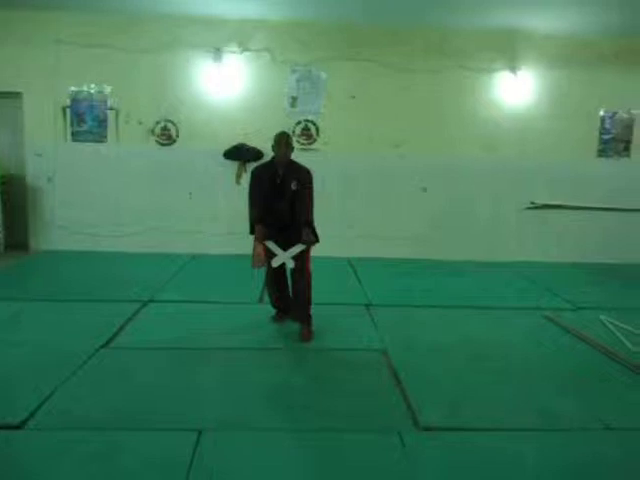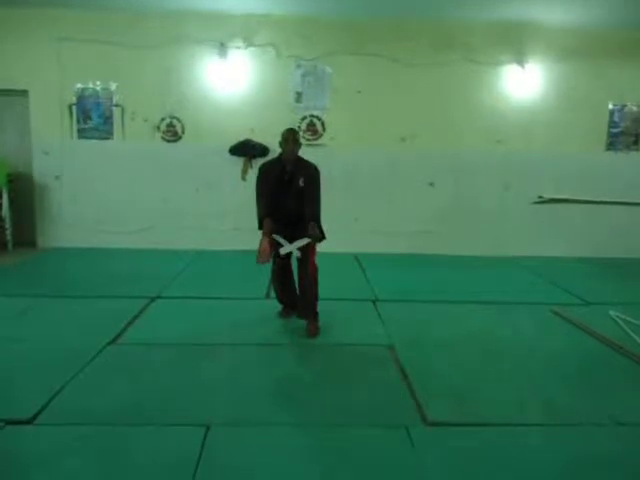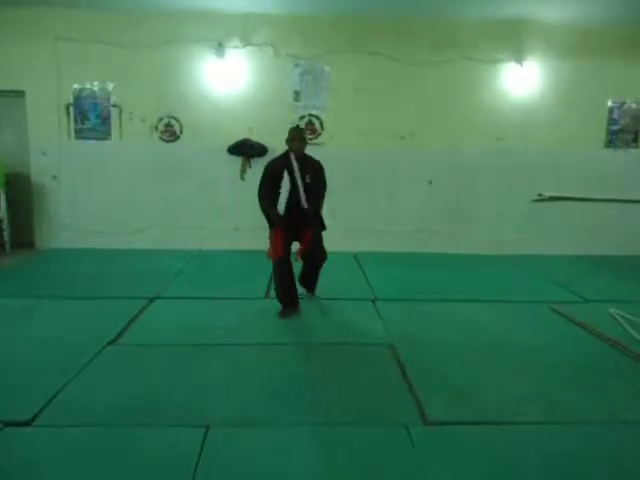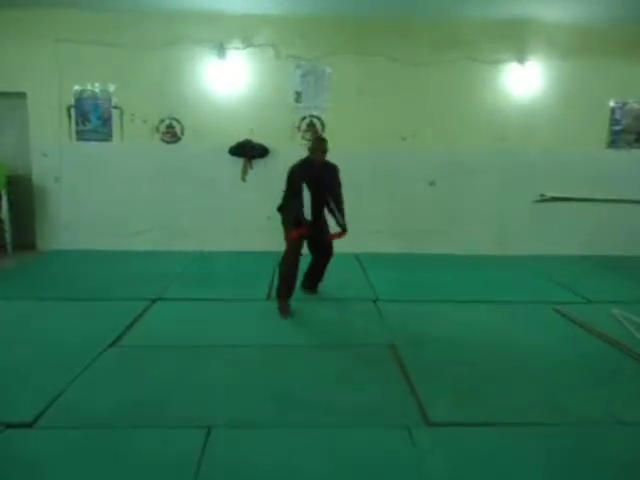
dt=0.5s
person 1, frame 1
left shoulder: (302, 173)
right shoulder: (260, 173)
left elbow: (305, 204)
right elbow: (256, 204)
left wrist: (306, 229)
right wrist: (258, 229)
left hip: (297, 231)
right hip: (271, 231)
left knee: (301, 274)
right knee: (274, 274)
left ankle: (304, 321)
right ankle: (283, 308)
person 1, frame 2
left shoulder: (310, 170)
right shoulder: (267, 169)
left elbow: (313, 200)
right elbow: (263, 199)
left wrist: (313, 224)
right wrist: (266, 224)
left hip: (304, 226)
right hip: (278, 226)
left knee: (307, 271)
right knee: (280, 269)
left ankle: (311, 317)
right ankle: (290, 305)
person 1, frame 3
left shoulder: (315, 166)
right shoulder: (274, 165)
left elbow: (319, 193)
right elbow: (264, 194)
left wrist: (312, 210)
right wrist: (272, 213)
left hip: (307, 220)
right hip: (282, 220)
left knee: (317, 256)
right knee: (281, 262)
left ankle: (307, 282)
right ankle: (289, 303)
person 1, frame 4
left shoulder: (331, 170)
right shoulder: (297, 170)
left elbow: (335, 197)
right elbow: (291, 198)
left wrist: (340, 220)
right wrist: (301, 217)
left hip: (316, 216)
right hip: (295, 217)
left knee: (325, 250)
right knee: (292, 253)
left ankle: (310, 284)
right ankle: (283, 298)
